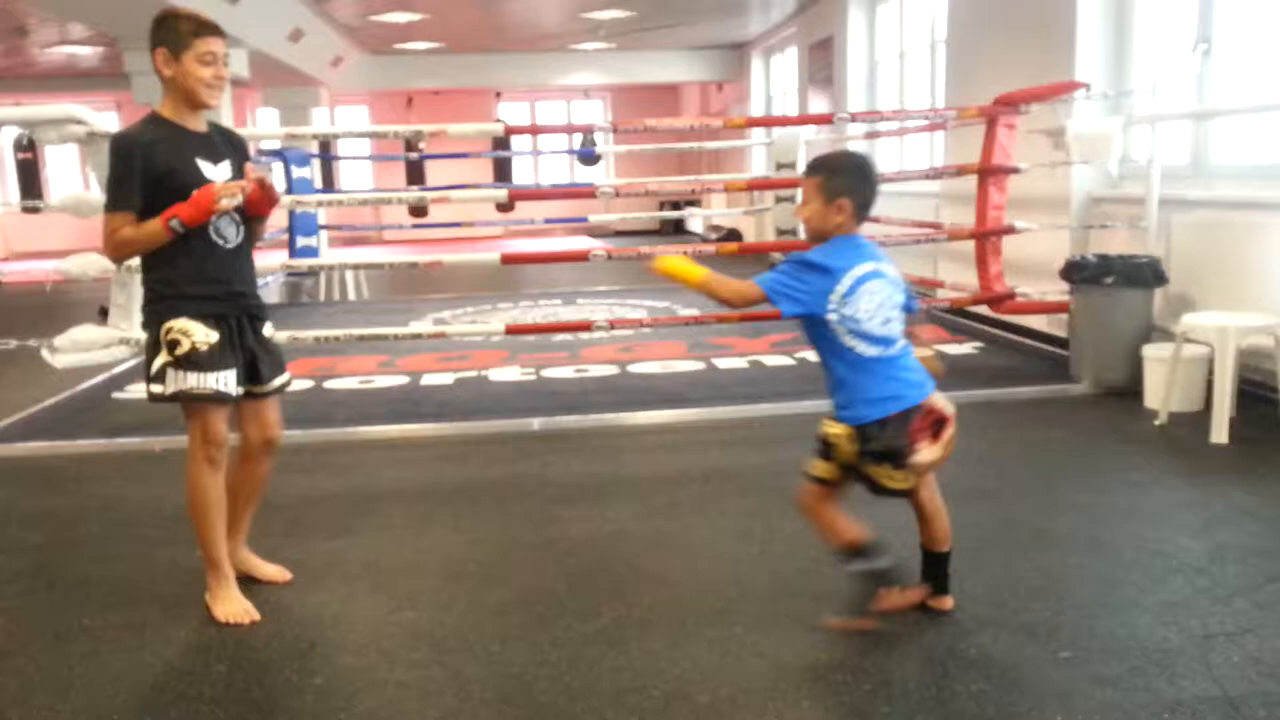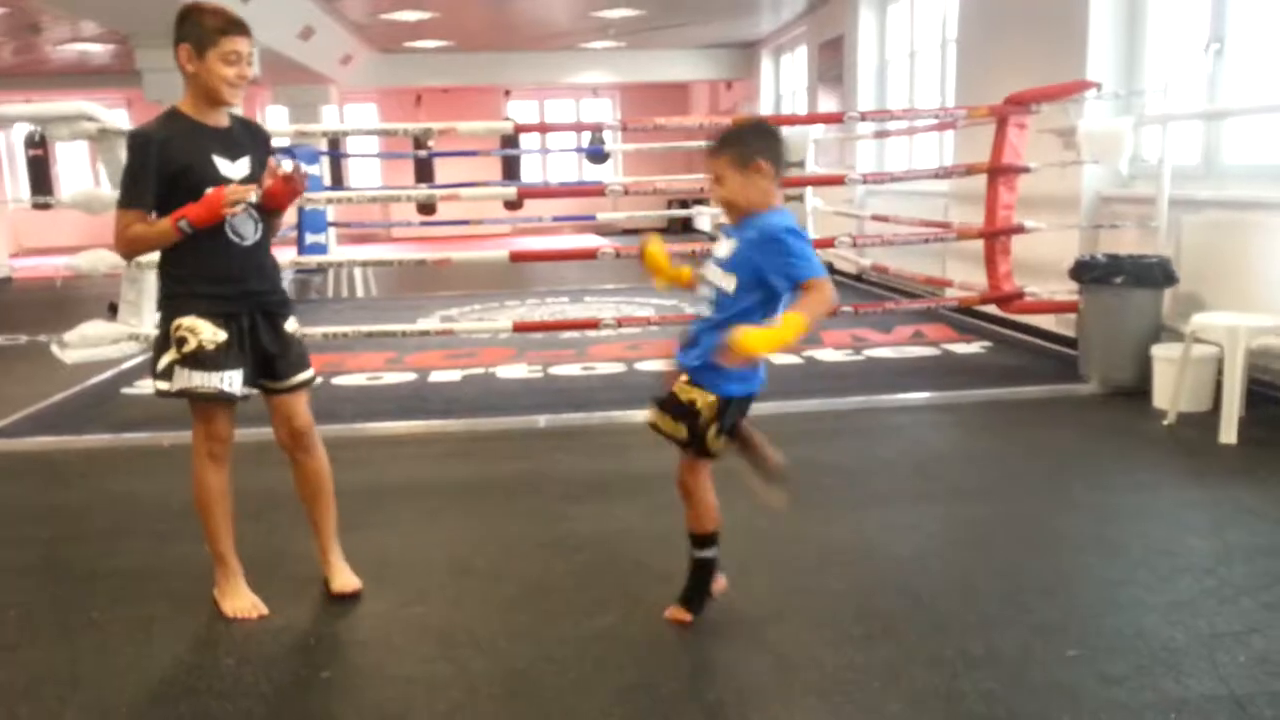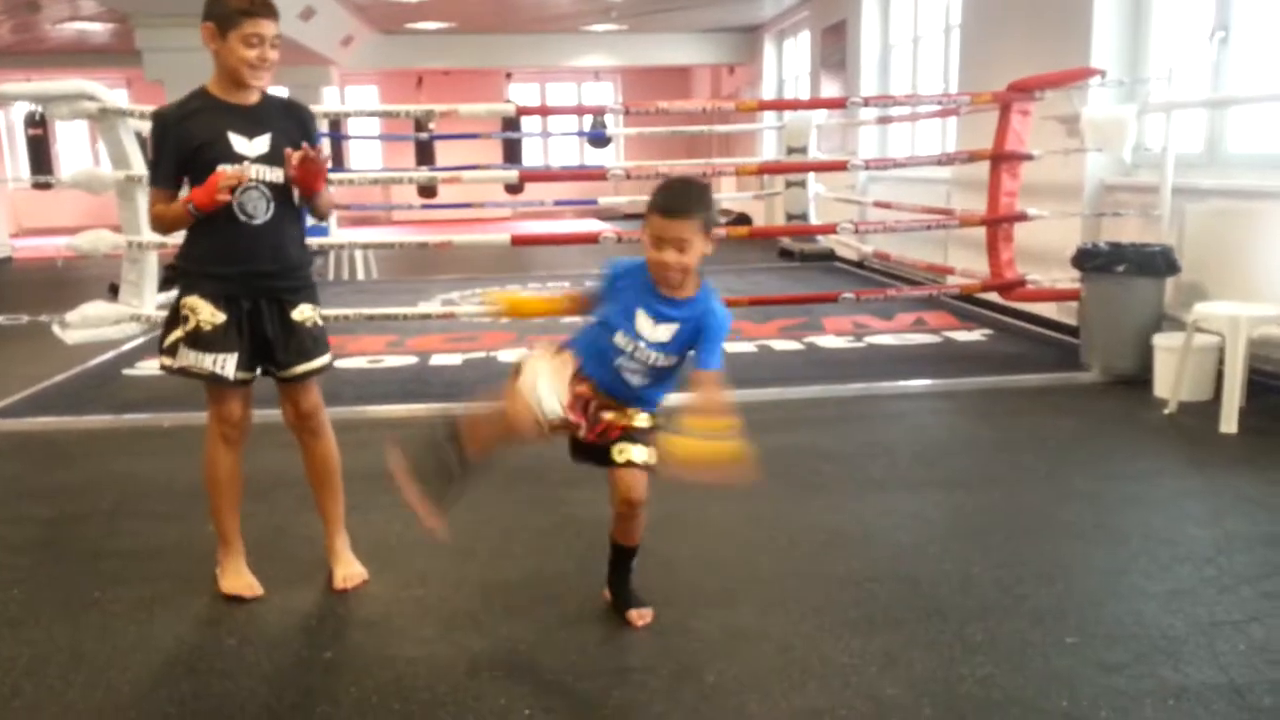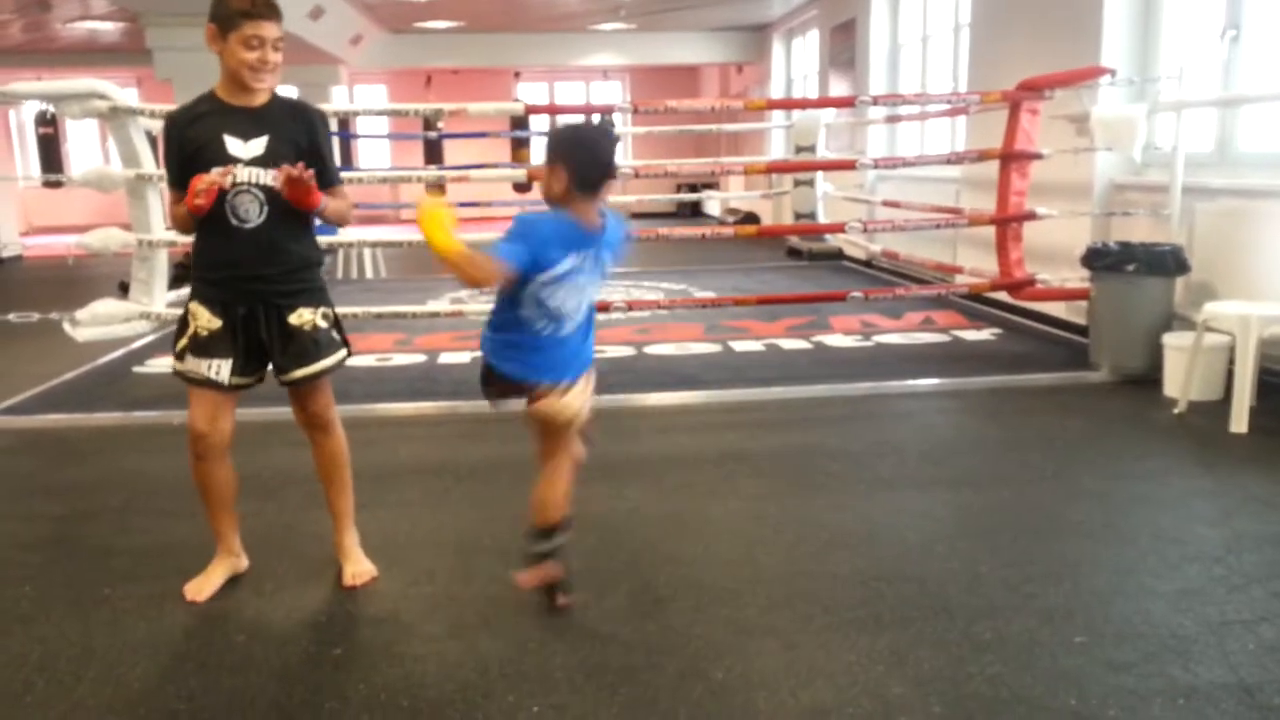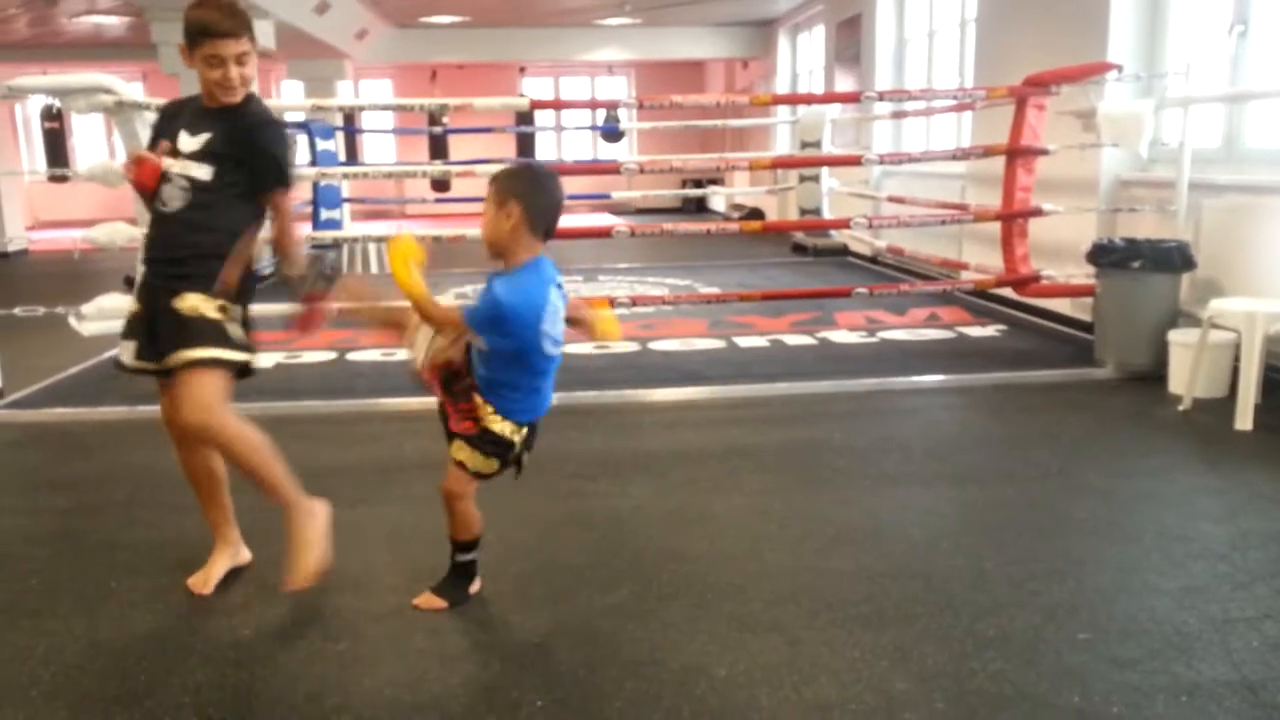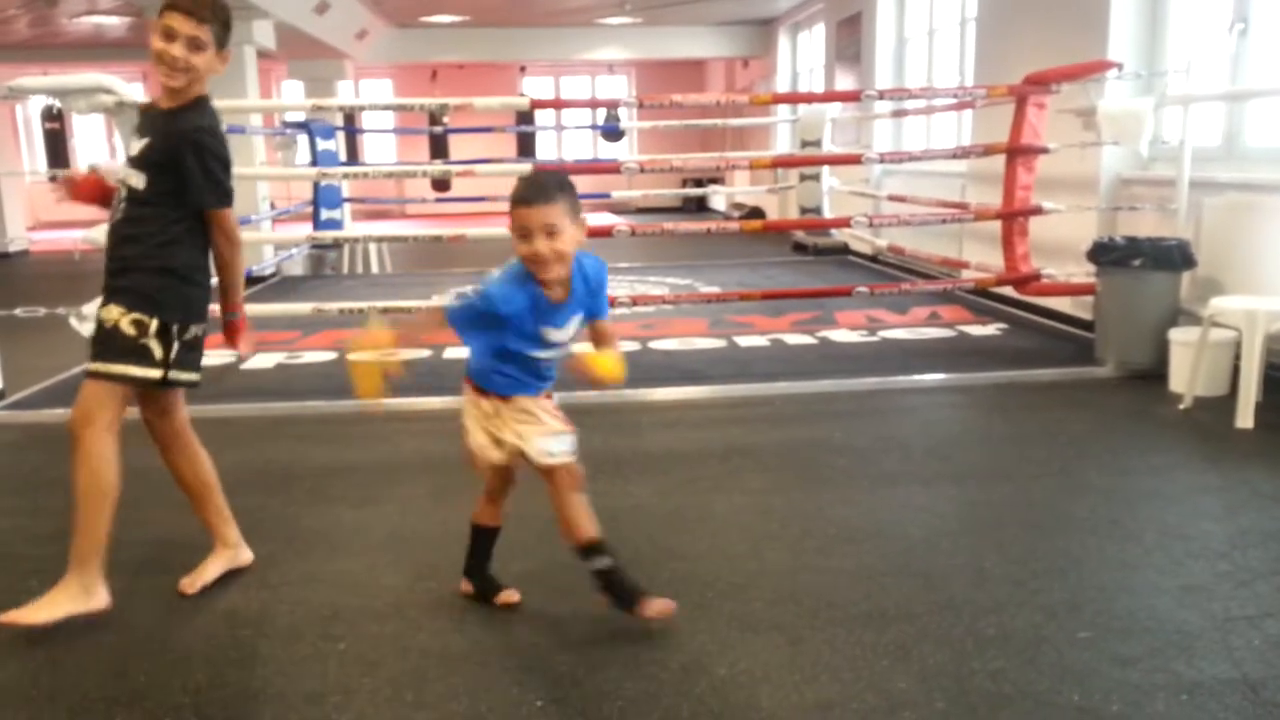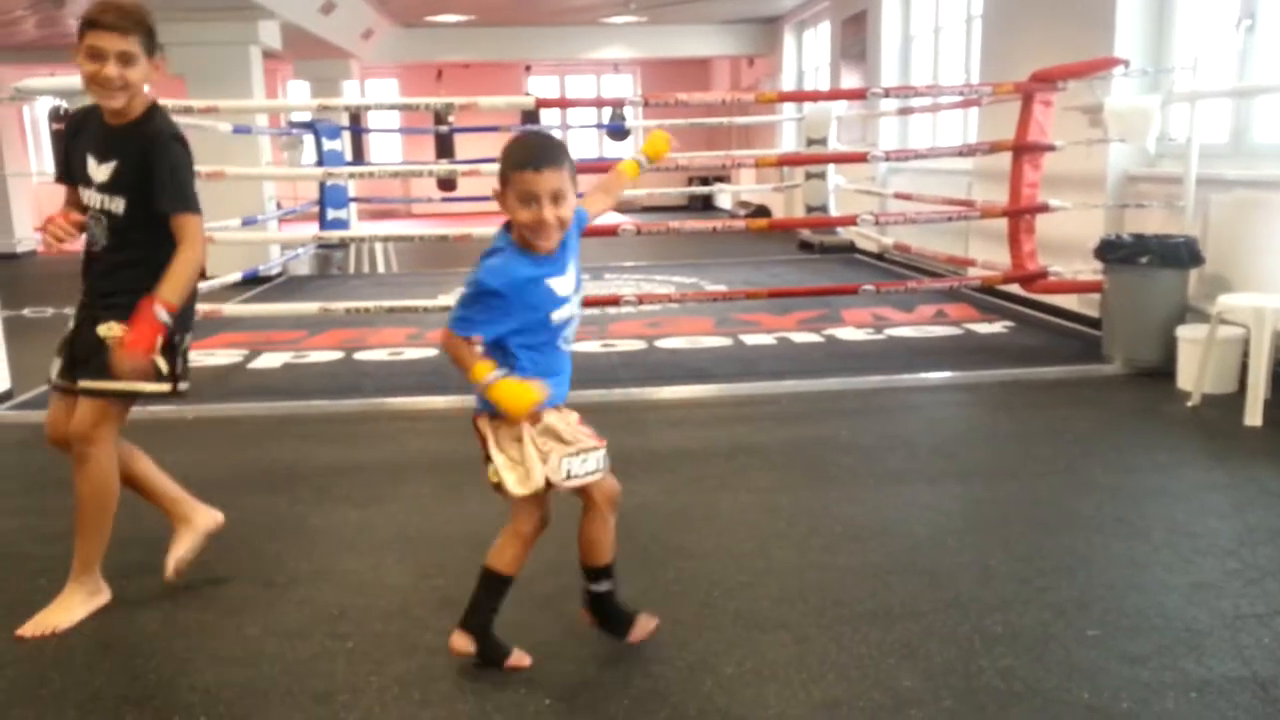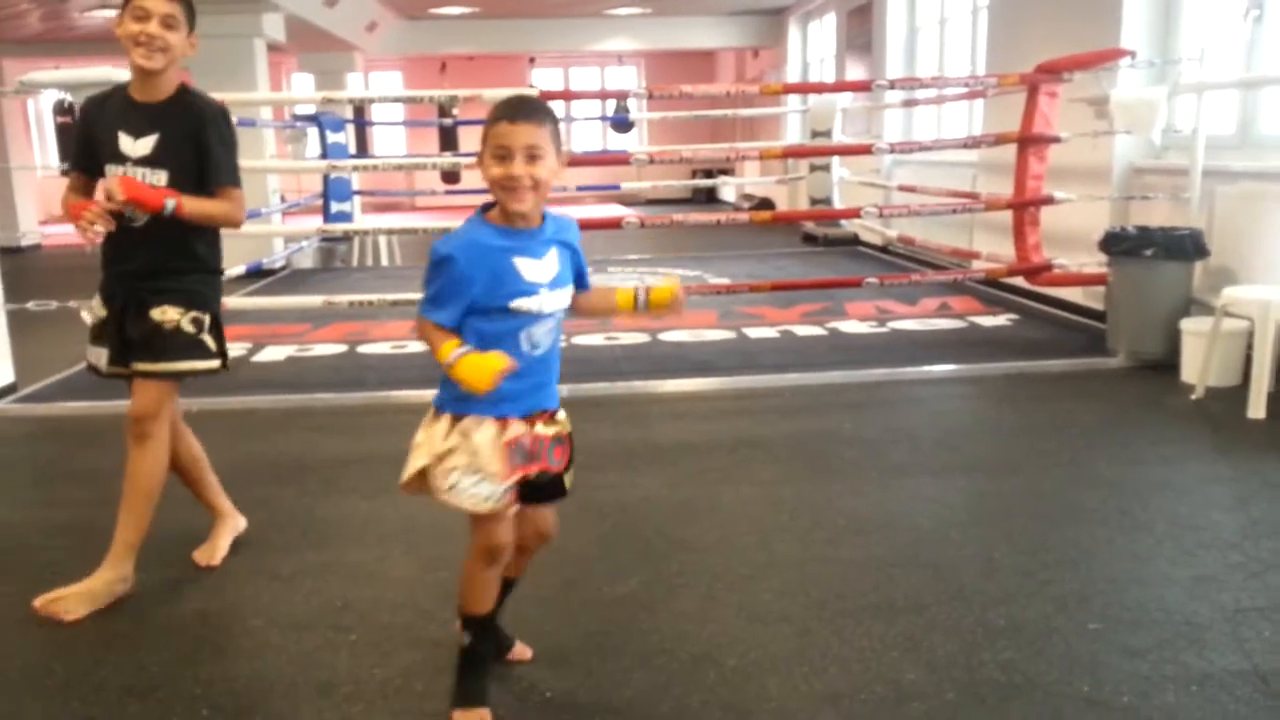
dt=0.3s
person 1, frame 1
left shoulder: (231, 143)
right shoulder: (137, 143)
right elbow: (117, 244)
left wrist: (260, 209)
right wrist: (189, 211)
left hip: (244, 306)
right hip: (184, 312)
left knee: (264, 434)
right knee: (210, 439)
left ankle: (234, 542)
right ankle: (218, 579)
person 1, frame 2
left shoulder: (255, 138)
right shoulder: (155, 140)
right elbow: (128, 240)
left wrist: (278, 204)
right wrist: (196, 214)
left hip: (266, 302)
right hip: (200, 310)
left knee: (299, 429)
right knee: (214, 437)
left ankle: (330, 552)
right ankle: (227, 575)
person 1, frame 3
left shoulder: (294, 117)
right shoulder: (179, 120)
left elbow: (321, 209)
right elbow: (159, 218)
left wrist: (313, 185)
right wrist: (201, 201)
left hip: (288, 287)
right hip: (215, 291)
left knee: (308, 413)
right knee: (227, 419)
left ankle: (338, 543)
right ankle: (232, 553)
person 1, frame 4
left shoulder: (304, 120)
right shoulder: (186, 124)
left elbow: (341, 211)
right elbow: (178, 219)
left wrist: (310, 198)
right wrist: (195, 203)
left hip: (294, 290)
right hip: (218, 296)
left knee: (318, 414)
right knee: (207, 430)
left ankle: (347, 539)
right ankle: (228, 550)
person 1, frame 5
left shoulder: (258, 126)
right shoulder: (173, 115)
left elbow: (284, 221)
left wrist: (252, 286)
right wrist: (145, 183)
left hip: (214, 283)
right hip: (160, 279)
left knee: (204, 414)
right knee: (180, 418)
left ankle: (302, 511)
right ankle: (228, 544)
person 1, frame 6
left shoulder: (195, 132)
right shoulder: (151, 115)
left elbow: (225, 232)
left wrist: (233, 315)
right wrist: (102, 193)
left hip: (156, 294)
right hip: (135, 291)
left knee: (91, 421)
right knee: (166, 421)
left ankle: (85, 582)
right ankle: (228, 543)
person 1, frame 7
left shoulder: (162, 141)
right shoulder: (78, 126)
left elbow: (193, 244)
left wrist: (152, 321)
right wrist: (61, 223)
left hip: (144, 304)
right hip: (100, 303)
left knee: (90, 430)
right knee: (63, 430)
left ankle: (86, 582)
right ankle: (190, 513)
person 1, frame 8
left shoulder: (204, 116)
right shoulder: (98, 111)
left elbow: (233, 210)
right elbow: (75, 193)
left wrist: (160, 199)
right wrist: (84, 212)
left hip: (180, 283)
right hip: (121, 283)
left knee: (147, 416)
right knee: (159, 415)
left ankle: (116, 569)
right ankle: (225, 515)
person 2, frame 1
left shoulder: (814, 266)
right shoulder: (881, 263)
left elbow: (741, 294)
left wrist: (684, 270)
left hip: (870, 416)
right hip: (919, 399)
left knee: (815, 498)
right knee: (920, 486)
left ankle: (883, 581)
right ankle: (936, 588)
person 2, frame 2
left shoulder: (779, 235)
right shoulder: (746, 228)
left elbow: (823, 295)
left wrist: (778, 333)
right wrist: (675, 273)
left hip: (718, 379)
right hip: (702, 358)
left knee: (693, 475)
left ankle: (700, 585)
right ankle: (748, 445)
person 2, frame 3
left shoulder: (710, 316)
right shoulder: (630, 274)
left elbow: (709, 388)
right elbow: (588, 301)
left wrist: (716, 425)
right wrist: (523, 304)
left hip: (630, 407)
right hip: (579, 372)
left knee: (633, 494)
right knee: (523, 417)
left ankle: (620, 587)
right ankle: (431, 470)
person 2, frame 4
left shoulder: (539, 232)
right shoulder: (612, 229)
left elbow: (481, 275)
left wrist: (440, 238)
left hip: (504, 365)
right hip: (565, 370)
right knee: (559, 458)
right ankle: (545, 560)
person 2, frame 5
left shoulder: (509, 293)
right shoulder: (540, 271)
left elbow: (447, 325)
right elbow: (587, 317)
left wrist: (410, 282)
right wrist: (591, 319)
left hip: (506, 410)
left knee: (457, 489)
left ankle: (463, 578)
person 2, frame 6
left shoulder: (590, 273)
right shoulder: (504, 296)
left elbow: (603, 331)
right elbow: (438, 320)
right wrist: (385, 344)
left hip: (537, 391)
right hip: (502, 396)
left knee: (499, 481)
right knee: (568, 480)
left ankle: (477, 574)
right ankle: (615, 586)
person 2, frame 7
left shoulder: (561, 232)
right shoulder: (502, 277)
left elbow: (595, 203)
right elbow: (456, 339)
left wrist: (640, 160)
right wrist: (496, 385)
left hip: (547, 406)
right hip: (523, 412)
left knee: (531, 518)
right knee: (603, 495)
left ankle: (476, 629)
right ankle: (605, 608)
person 2, frame 8
left shoulder: (562, 232)
right shoulder: (461, 250)
right elbow: (430, 324)
left wrist: (642, 299)
right wrist: (461, 360)
left hip: (538, 413)
right hip: (478, 418)
left knee: (538, 528)
right knee: (493, 540)
left ankle: (483, 627)
right ankle: (472, 668)
